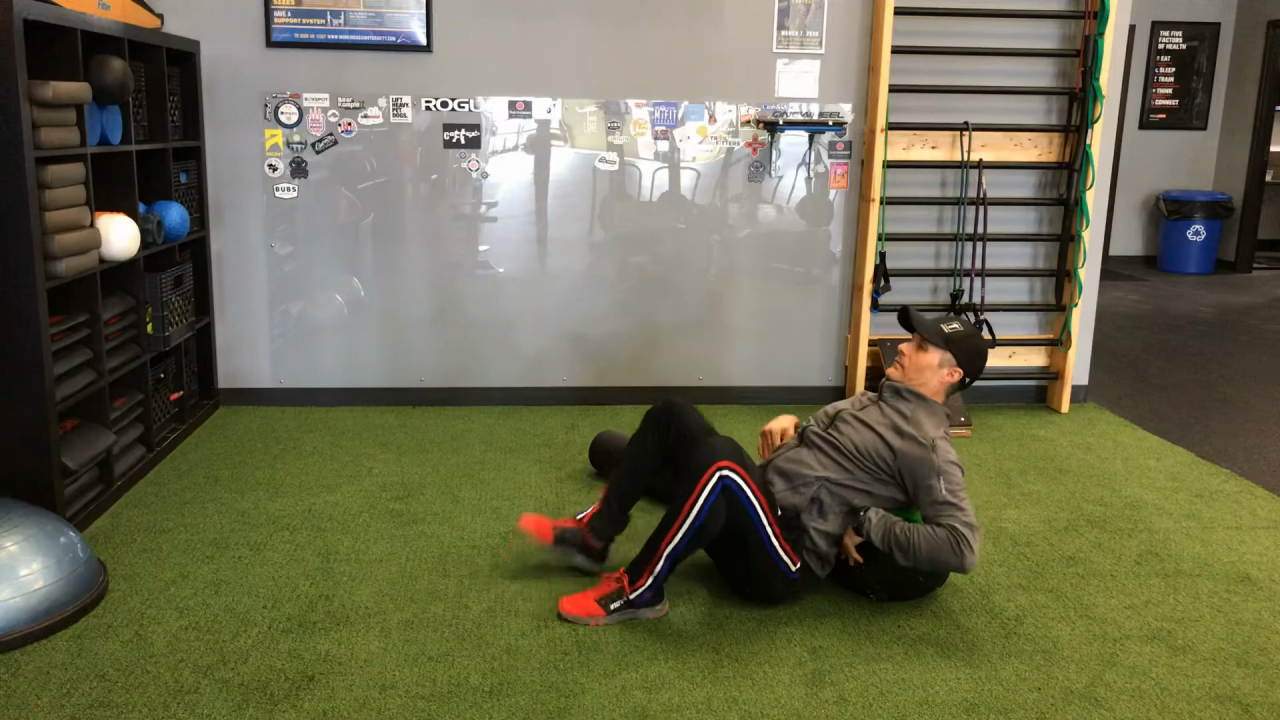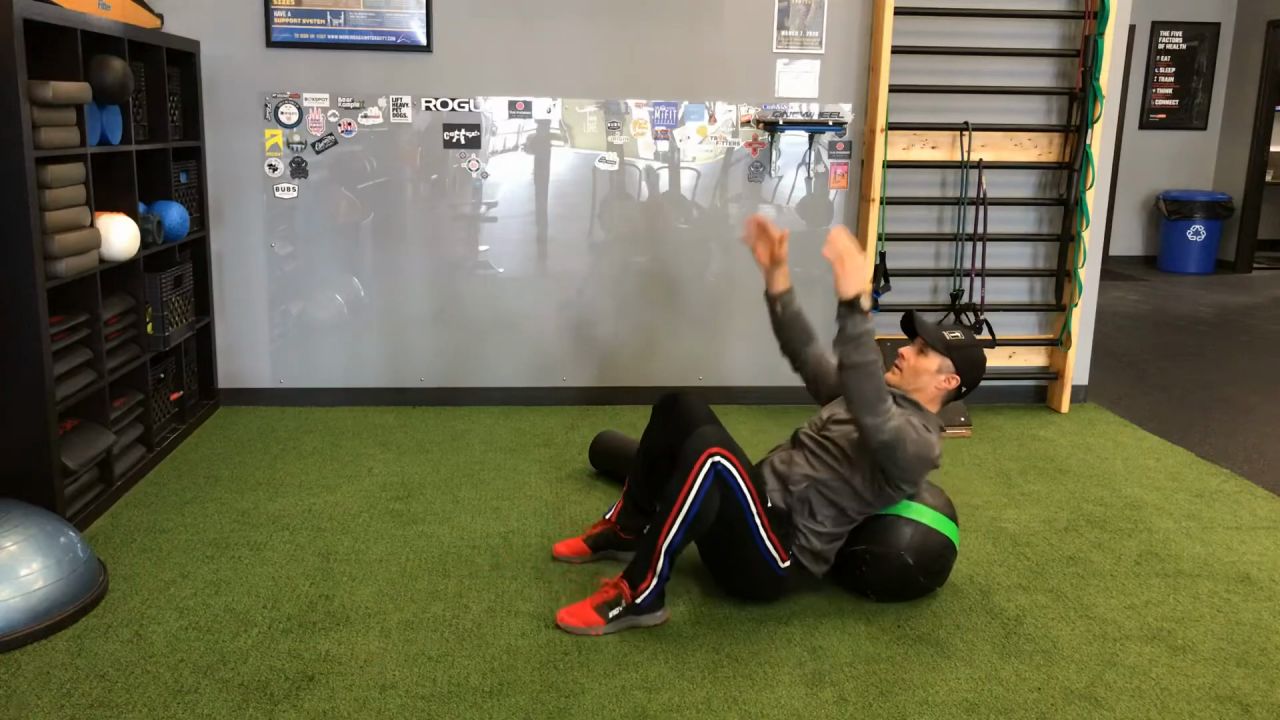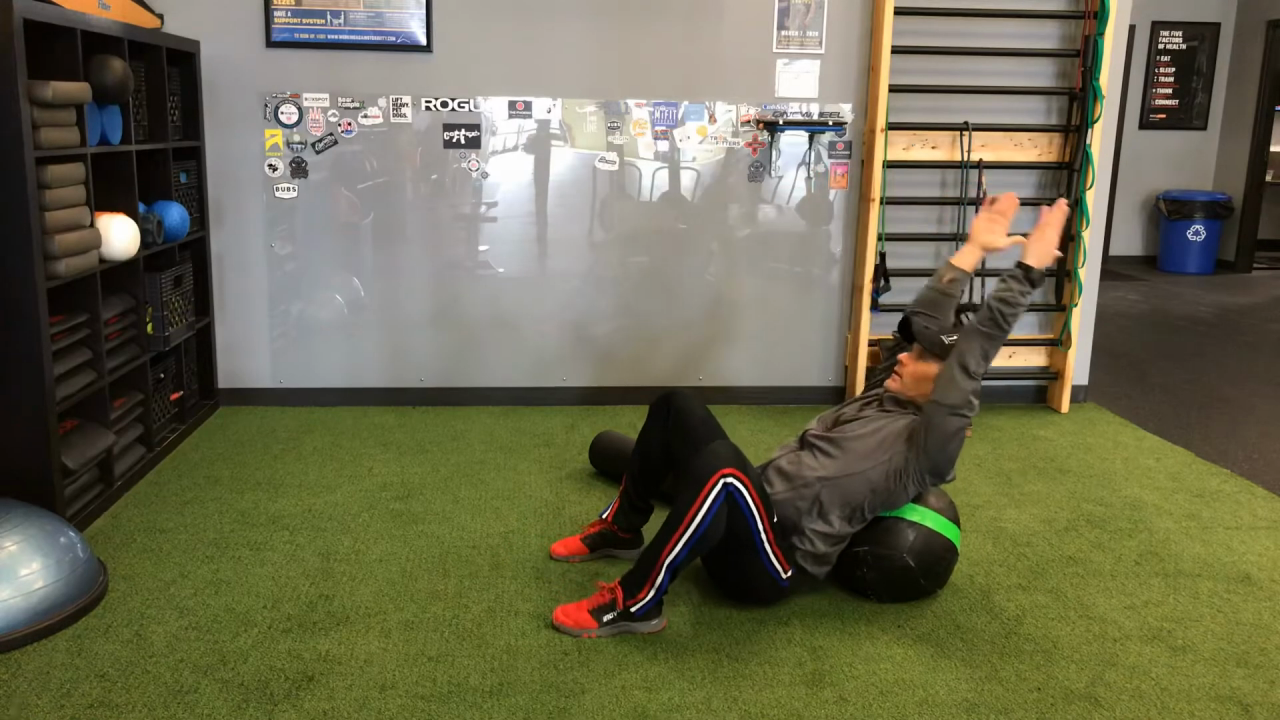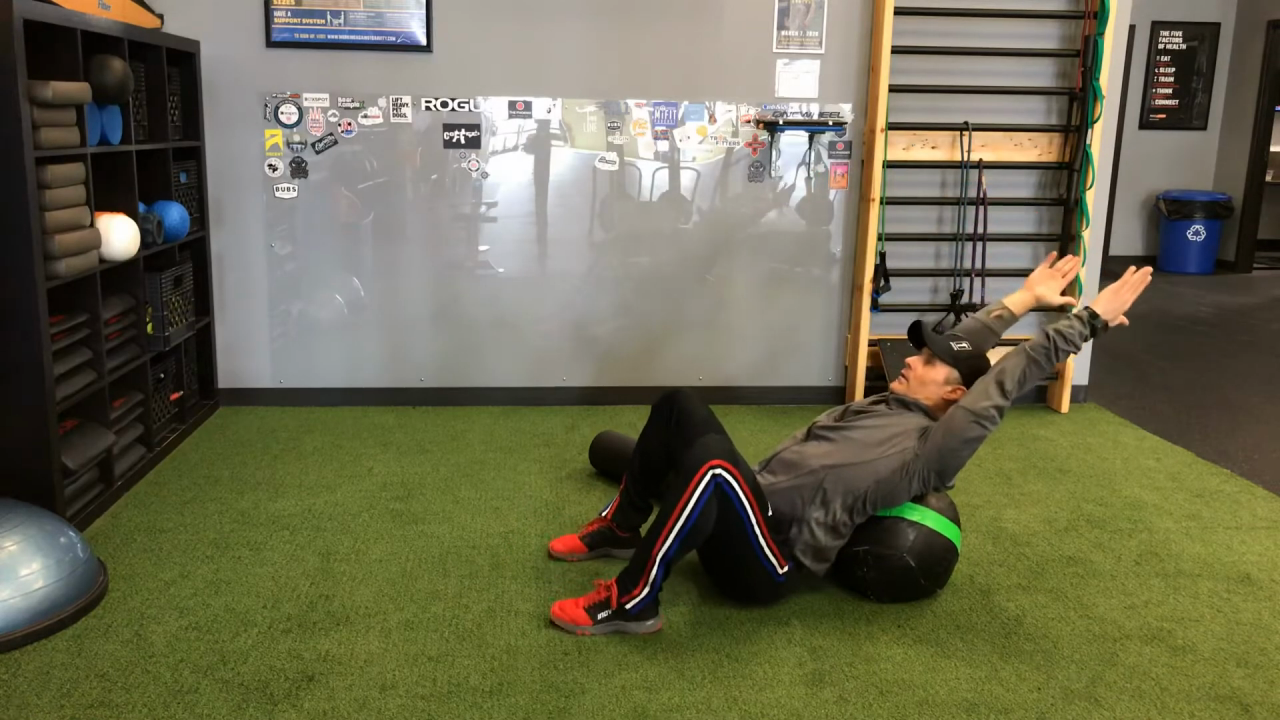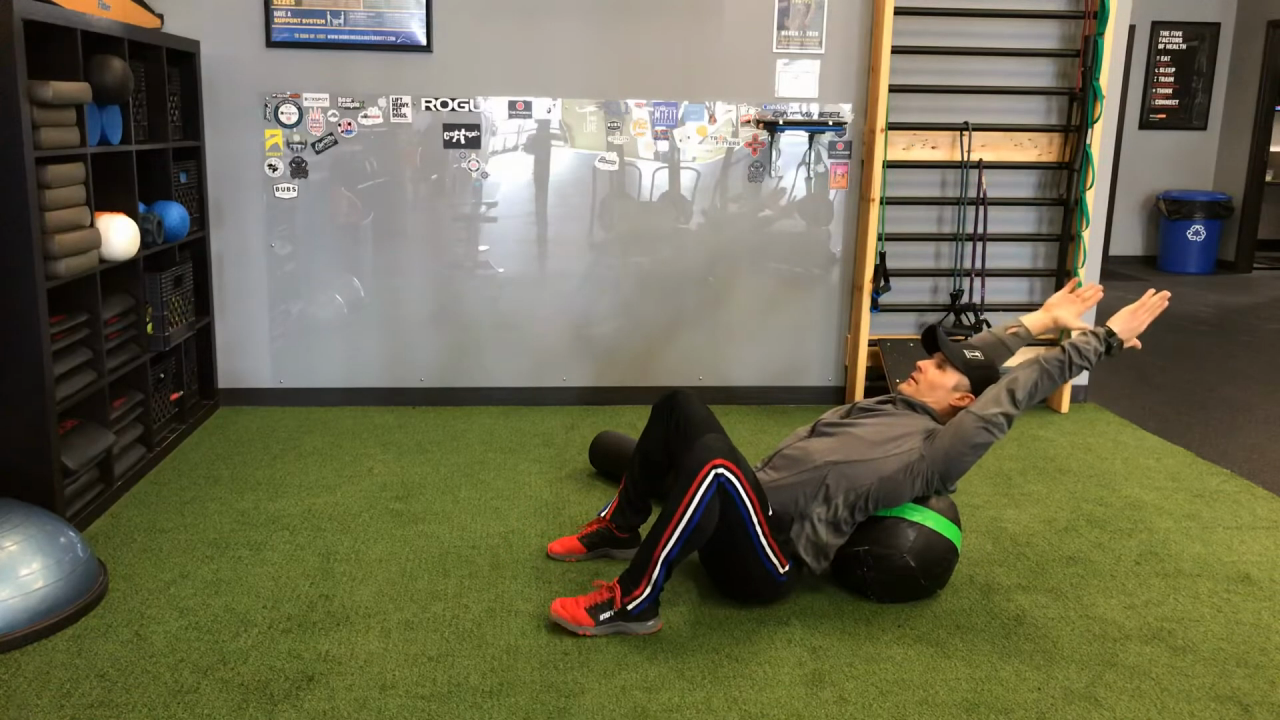
dt=0.7s
person 1, frame 1
left shoulder: (926, 445)
right shoulder: (879, 400)
left elbow: (961, 547)
left wrist: (865, 524)
right wrist: (793, 426)
left hip: (777, 559)
right hip: (752, 509)
left knee: (718, 454)
right knee: (671, 416)
left ankle: (639, 589)
right ankle: (593, 536)
person 1, frame 2
left shoulder: (914, 447)
right shoulder: (857, 398)
left elbow: (873, 424)
right elbow: (804, 354)
left wrist: (854, 303)
right wrist: (776, 275)
left hip: (771, 558)
right hip: (752, 512)
left knee: (709, 448)
right knee: (680, 409)
left ankle: (639, 595)
right ankle: (624, 532)
person 1, frame 3
left shoulder: (926, 445)
right shoulder: (889, 398)
left elbow: (970, 359)
right elbow: (923, 322)
left wrist: (1028, 269)
right wrist: (971, 250)
left hip: (767, 562)
right hip: (750, 514)
left knee: (717, 468)
right knee: (676, 408)
left ankle: (634, 604)
right ankle: (620, 530)
person 1, frame 4
left shoulder: (932, 447)
right shoulder: (889, 406)
left elbow: (1003, 383)
right elbow: (952, 348)
left wrist: (1090, 319)
right wrist: (1021, 300)
left hip: (766, 559)
right hip: (743, 512)
left knee: (710, 462)
right knee: (679, 406)
left ankle: (630, 602)
right ankle: (619, 529)
person 1, frame 5
left shoulder: (934, 450)
right shoulder: (891, 407)
left elbow: (1013, 393)
right elbow: (965, 356)
left wrist: (1103, 338)
right wrist: (1039, 319)
left hip: (766, 557)
right hip: (742, 512)
left knee: (709, 459)
right knee: (679, 407)
left ankle: (631, 603)
right ankle: (619, 530)
